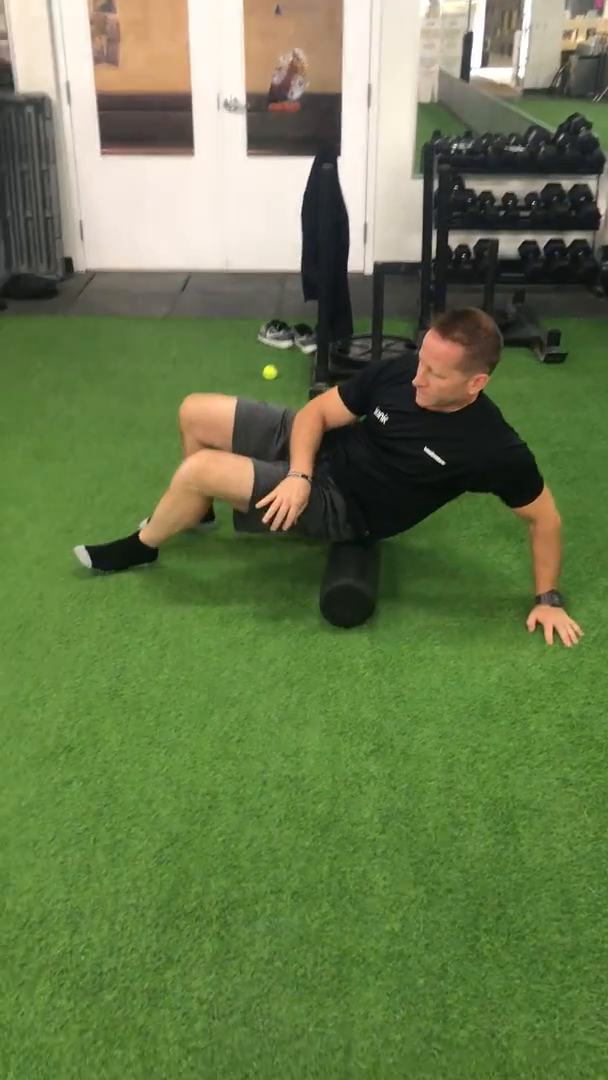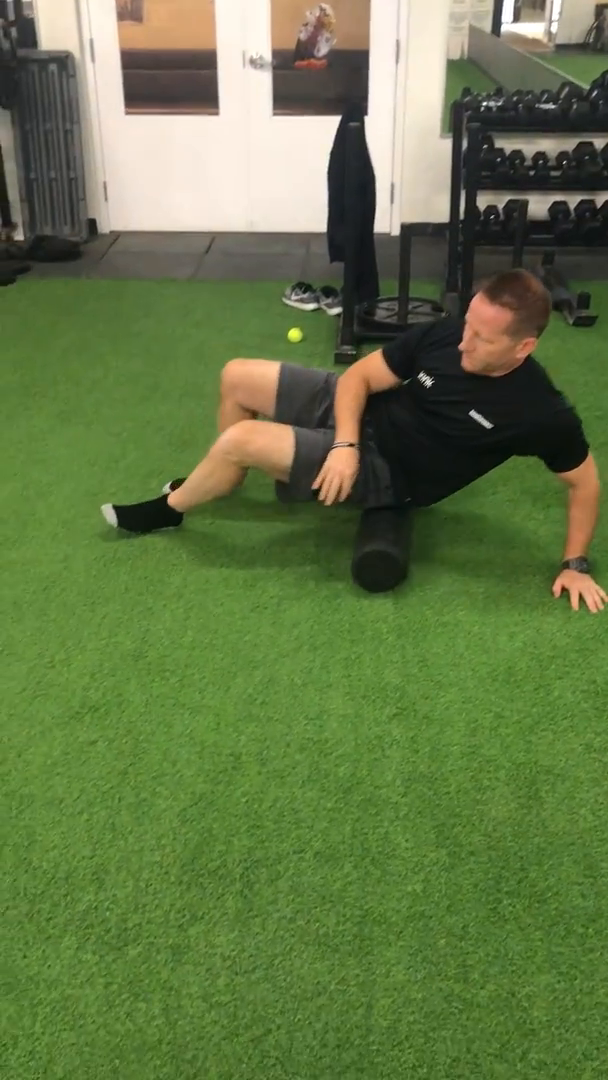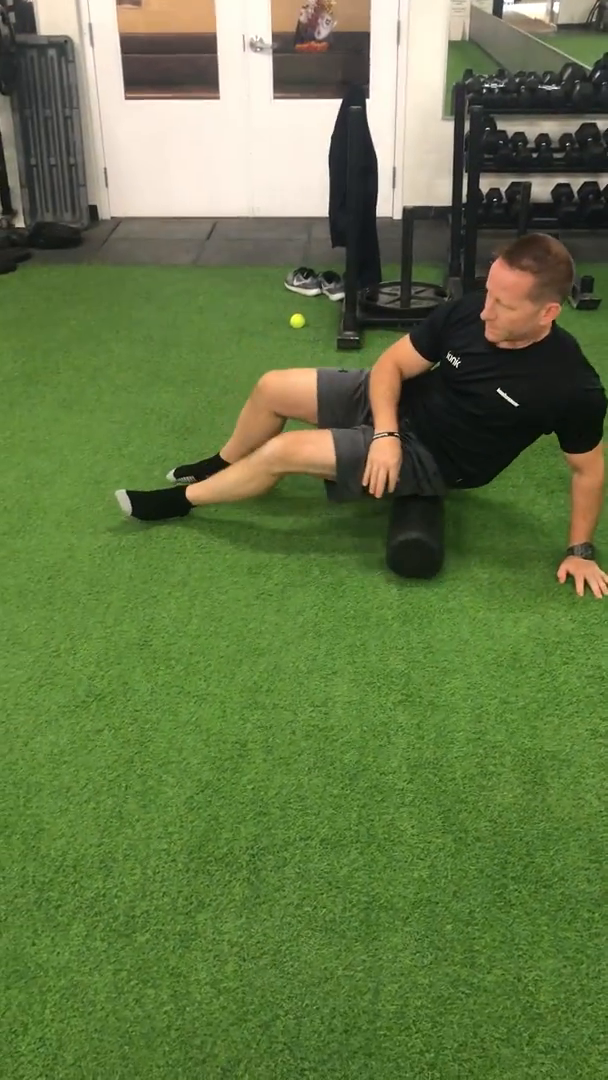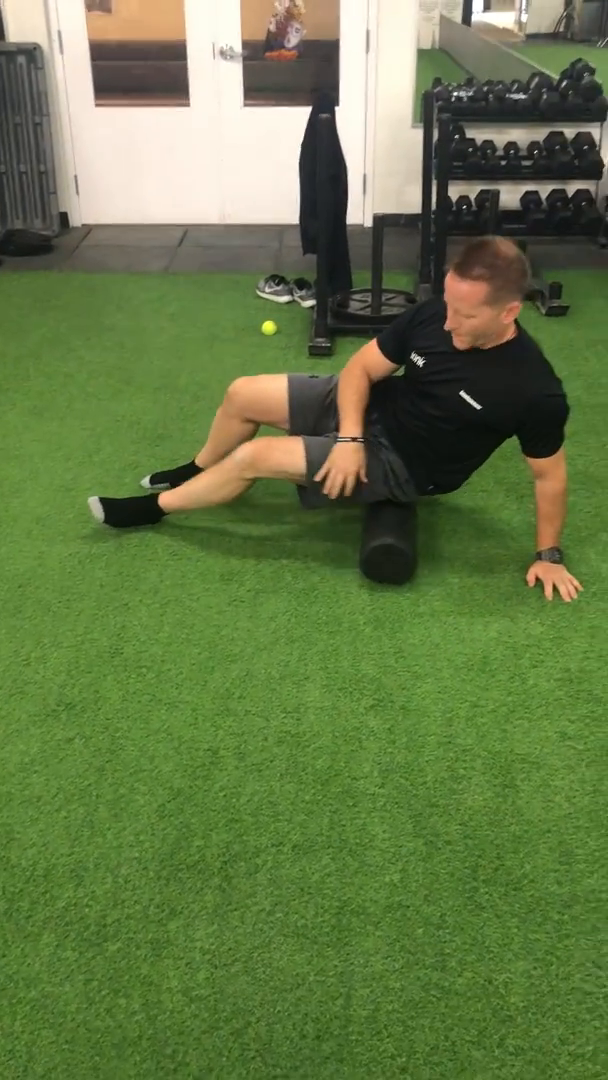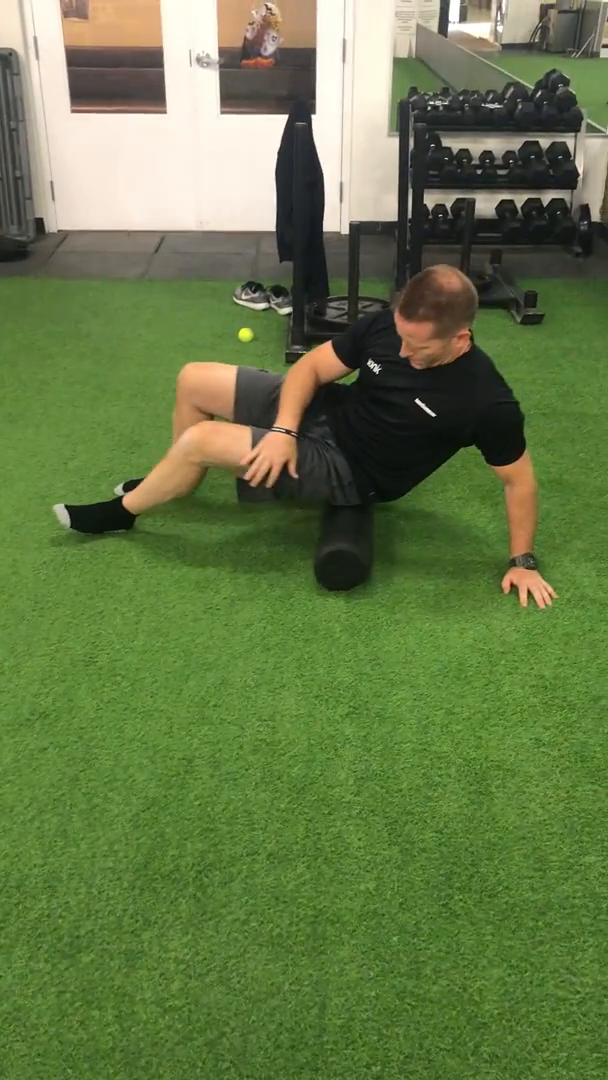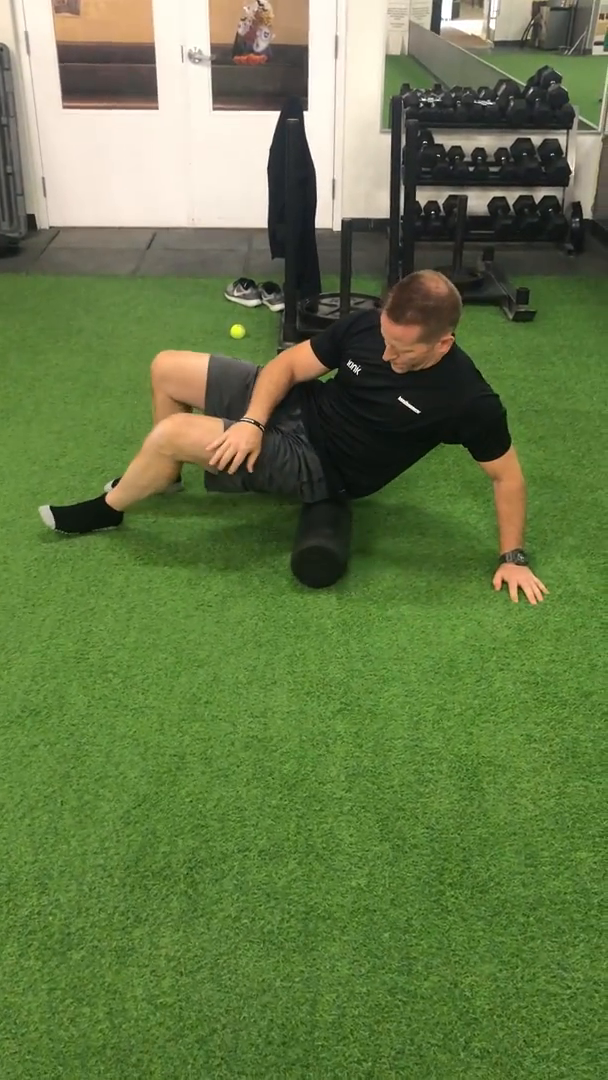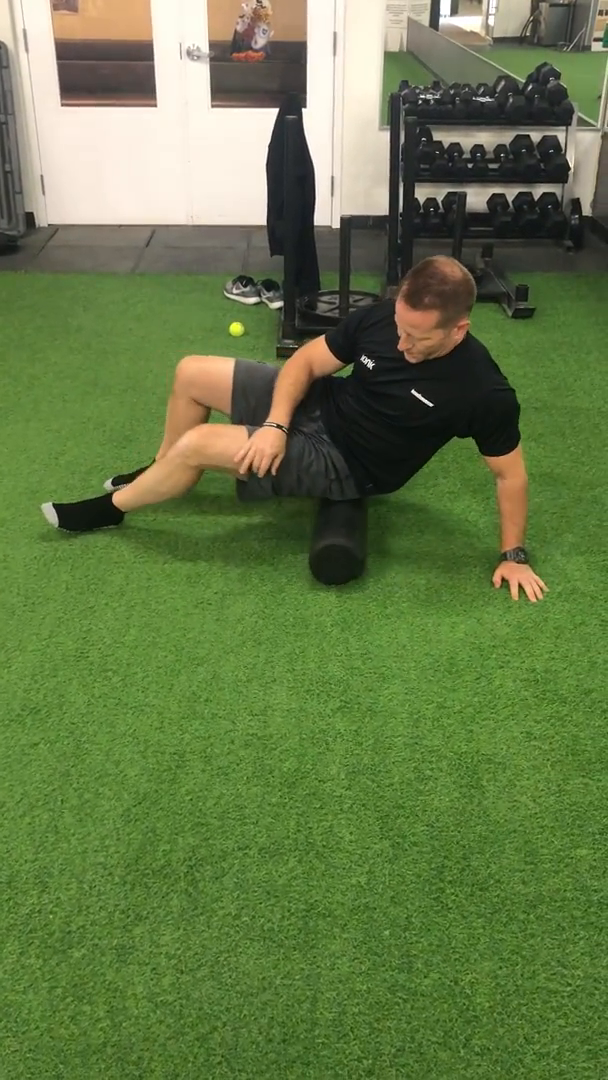
dt=0.4s
person 1, frame 1
left shoulder: (493, 449)
right shoulder: (398, 373)
left elbow: (544, 516)
right elbow: (317, 412)
left wrist: (547, 597)
right wrist: (298, 475)
left hip: (340, 502)
right hip: (319, 448)
left knee: (197, 470)
right knee: (195, 412)
left ankle: (141, 547)
right ankle: (196, 512)
person 1, frame 2
left shoulder: (541, 412)
right shoulder: (445, 335)
right elbow: (359, 376)
right wrist: (346, 445)
left hip: (387, 471)
right hip: (362, 413)
left knee: (239, 442)
right knee: (238, 376)
left ankle: (168, 510)
right ankle: (209, 480)
person 1, frame 3
right shoulder: (468, 312)
right elbow: (391, 364)
right wrist: (387, 435)
left hip: (433, 459)
right hip: (399, 403)
left knee: (283, 453)
right knee: (271, 388)
left ankle: (182, 500)
right ankle: (221, 464)
person 1, frame 4
left shoulder: (532, 391)
right shoulder: (434, 314)
left elbow: (550, 475)
right elbow: (362, 367)
left wrist: (548, 555)
right wrist: (350, 439)
left hip: (403, 466)
right hip: (370, 409)
left knee: (253, 455)
right knee: (242, 393)
left ankle: (155, 506)
right ankle: (197, 471)
person 1, frame 5
left shoulder: (486, 402)
right shoulder: (389, 325)
left elbow: (519, 479)
right elbow: (313, 366)
left wrist: (522, 562)
right wrist: (284, 430)
left hip: (347, 470)
right hip: (324, 411)
left knee: (198, 440)
right knee: (193, 380)
left ankle: (121, 513)
right ankle: (169, 481)
person 1, frame 6
left shoulder: (467, 400)
right shoulder: (369, 325)
left elbow: (506, 474)
right elbow: (288, 364)
left wrist: (512, 556)
right wrist: (252, 422)
left hip: (317, 462)
right hip: (296, 405)
left knee: (170, 435)
right knee: (167, 368)
left ankle: (105, 510)
right ankle: (162, 475)
person 1, frame 7
left shoulder: (483, 392)
right shoulder: (382, 317)
left elbow: (510, 473)
right elbow: (306, 361)
left wrist: (513, 556)
right wrist: (275, 425)
left hip: (344, 464)
right hip: (318, 405)
left knee: (198, 445)
right knee: (191, 373)
left ankle: (110, 508)
right ankle: (158, 471)
